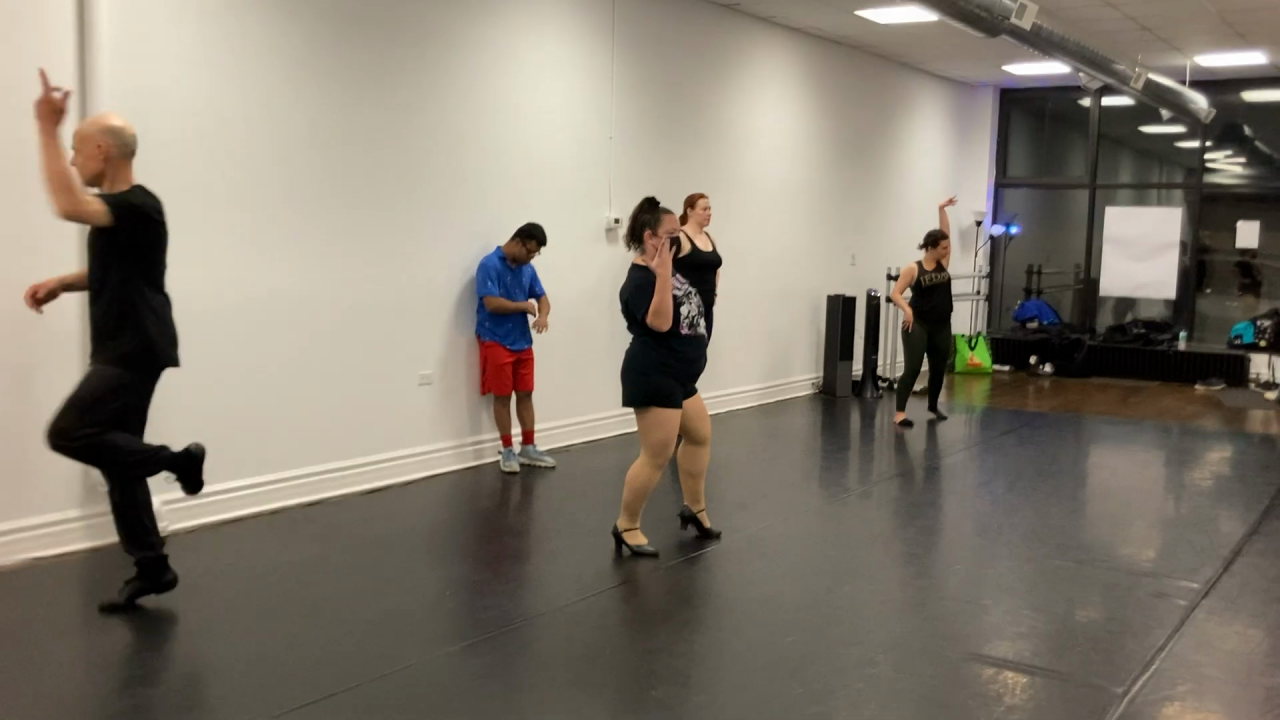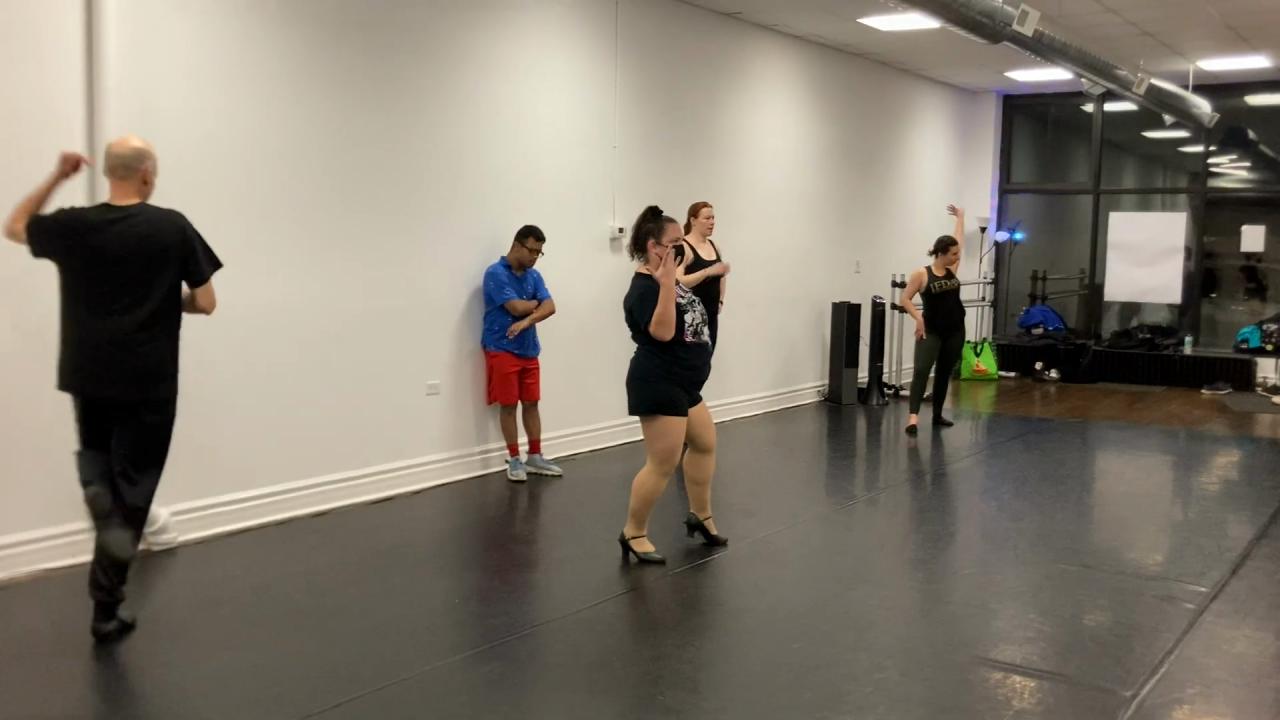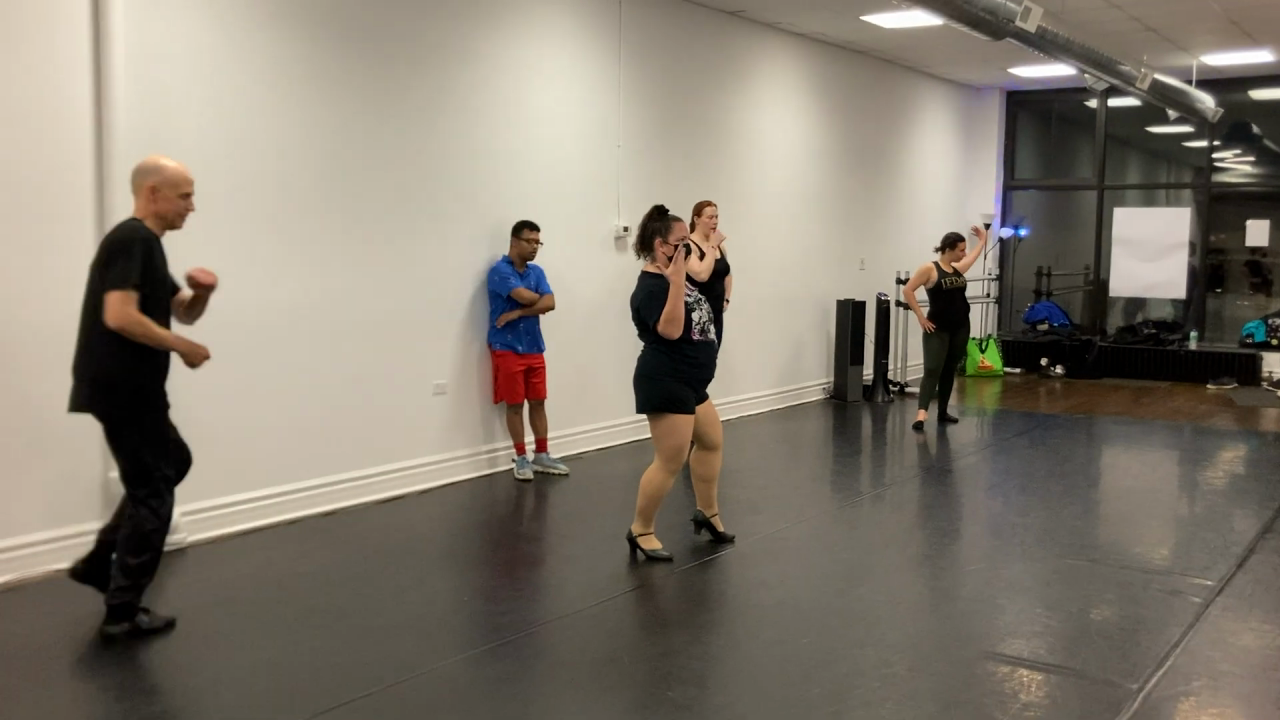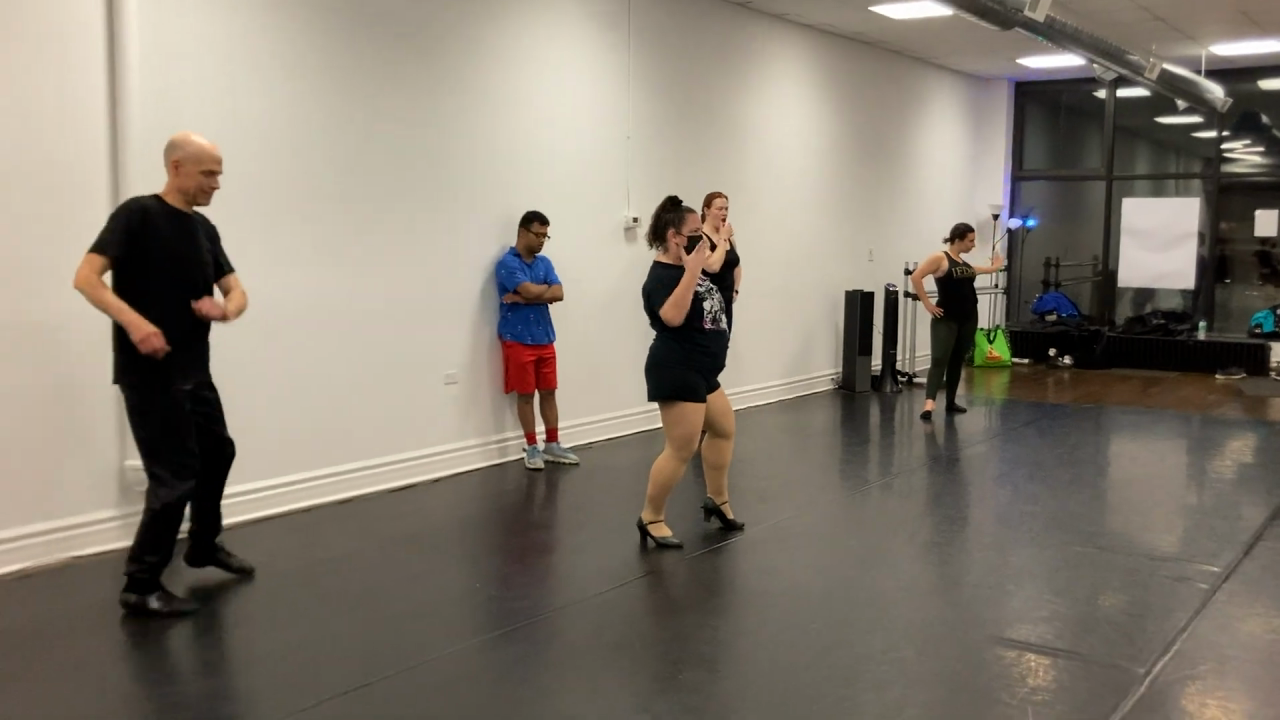
dt=0.3s
person 1, frame 1
left shoulder: (136, 206)
right shoulder: (120, 205)
left elbow: (71, 206)
left wrist: (48, 129)
right wrist: (58, 284)
left hip: (134, 350)
right hip: (131, 347)
left knee: (70, 432)
right knee: (117, 449)
left ankle: (173, 459)
right ankle: (152, 566)
person 1, frame 2
left shoulder: (75, 227)
right shoulder: (175, 228)
right elbow: (205, 302)
left wrist: (56, 178)
left hip: (89, 375)
right hip: (151, 380)
left knee: (95, 453)
right knee: (132, 481)
left ankle: (104, 506)
right ankle: (106, 608)
person 1, frame 3
left shoulder: (139, 241)
right shoulder: (134, 240)
left elbow: (173, 313)
right elbow: (119, 317)
left wrist: (200, 290)
right wrist: (180, 346)
left hip: (129, 387)
right hip: (124, 391)
left knee: (172, 463)
right knee: (154, 492)
left ankle: (100, 561)
right ankle: (121, 612)
person 1, frame 4
left shoulder: (204, 228)
right shoulder: (138, 214)
left elbow: (237, 293)
right elbow: (86, 277)
left wrist: (225, 308)
right wrist: (131, 321)
left hip: (191, 369)
right hip: (150, 372)
left knee: (218, 451)
right knee: (175, 474)
left ankle: (204, 546)
right ankle: (141, 585)
person 2, frame 1
left shoulder: (664, 271)
right shoulder: (641, 280)
left elbow: (683, 313)
right elbow: (660, 322)
right wrist: (662, 275)
left hip: (679, 376)
right hip: (653, 377)
left knee: (700, 436)
right knee: (657, 456)
left ankle: (695, 509)
right ankle: (626, 526)
person 2, frame 2
left shoulder: (666, 279)
right shoulder: (644, 288)
left elbow: (686, 317)
right elbow: (662, 332)
right wrist: (667, 285)
left hip: (683, 384)
right hip: (659, 386)
left knee: (705, 444)
right knee: (662, 464)
left ankle: (701, 516)
right ankle: (633, 533)
person 2, frame 3
left shoulder: (671, 279)
right shoulder: (651, 287)
right elbow: (670, 329)
right wrist: (676, 283)
left hip: (689, 382)
right hip: (665, 384)
left knee: (711, 442)
right knee: (670, 462)
left ankle: (708, 513)
right ankle: (640, 531)
person 2, frame 4
left shoulder: (684, 269)
right shoulder: (663, 276)
right elbow: (673, 317)
right wrist: (692, 272)
left hip: (701, 371)
right hip: (677, 372)
left knee: (724, 429)
right knee: (681, 450)
left ankle: (718, 501)
right ankle: (650, 518)
person 3, frame 1
left shoulder: (527, 269)
right shoulder: (489, 265)
left elbow: (542, 298)
right elbow: (493, 304)
left wrist: (543, 316)
right wrist: (526, 305)
left hip: (523, 342)
right hip: (496, 342)
left knee: (525, 394)
right knee: (502, 397)
left ankle: (528, 448)
right ankle: (507, 451)
person 3, frame 2
left shoulder: (533, 275)
right shoulder: (496, 273)
left elbow: (549, 306)
right elbow: (517, 307)
left wrist: (526, 321)
right wrist: (534, 304)
left hip: (529, 350)
right hip: (502, 351)
left knee: (531, 404)
right knee: (508, 406)
left ankle: (535, 457)
right ankle: (514, 460)
person 3, frame 3
left shoulder: (537, 272)
right shoulder: (499, 271)
left elbow: (549, 304)
right elbow: (526, 296)
left wrist: (518, 313)
right wrist: (537, 302)
left hip: (534, 348)
right hip: (507, 350)
left knee: (538, 403)
right knee: (515, 405)
left ankle: (542, 456)
right ankle: (521, 459)
person 3, frame 4
left shoulder: (544, 262)
right shoulder: (507, 264)
left elbow: (558, 294)
right elbow: (532, 291)
left wrist: (523, 299)
right wrist: (546, 290)
left hip: (545, 338)
right hip: (518, 340)
left knee: (549, 392)
right knee: (526, 395)
left ankle: (552, 445)
right ankle: (532, 448)
person 4, frame 1
left shoulder: (943, 263)
right shoulder: (912, 269)
left elbow: (945, 234)
right elbow: (895, 293)
left wrist: (942, 210)
right wrist: (907, 309)
left hip: (941, 325)
right hip: (918, 324)
left knee: (939, 368)
right knee: (912, 368)
left ankle: (933, 406)
right ankle: (900, 412)
person 4, frame 2
left shoulder: (952, 270)
right shoulder: (922, 274)
left elbow: (958, 240)
right elbow: (905, 298)
left wrist: (960, 218)
right wrist: (918, 318)
left hip: (955, 332)
right hip: (931, 332)
left knee: (944, 374)
right knee: (921, 371)
left ankle: (937, 415)
right ankle: (913, 416)
person 4, frame 3
left shoulder: (957, 270)
right shoulder: (930, 269)
left elbow: (973, 256)
right elbow: (908, 291)
left wrist: (982, 240)
right wrist: (920, 316)
left hip: (960, 328)
right hip: (937, 329)
left knee: (950, 370)
right knee: (932, 369)
left ankle: (943, 411)
right ankle: (921, 413)
person 4, frame 4
left shoulder: (964, 263)
right shoulder: (939, 258)
left elbow: (980, 269)
right elbow: (915, 277)
left wrist: (995, 266)
right wrist: (927, 304)
left hip: (968, 318)
right hip: (945, 319)
left knee: (957, 360)
right knee: (939, 359)
left ankle: (950, 401)
right ankle: (929, 403)
